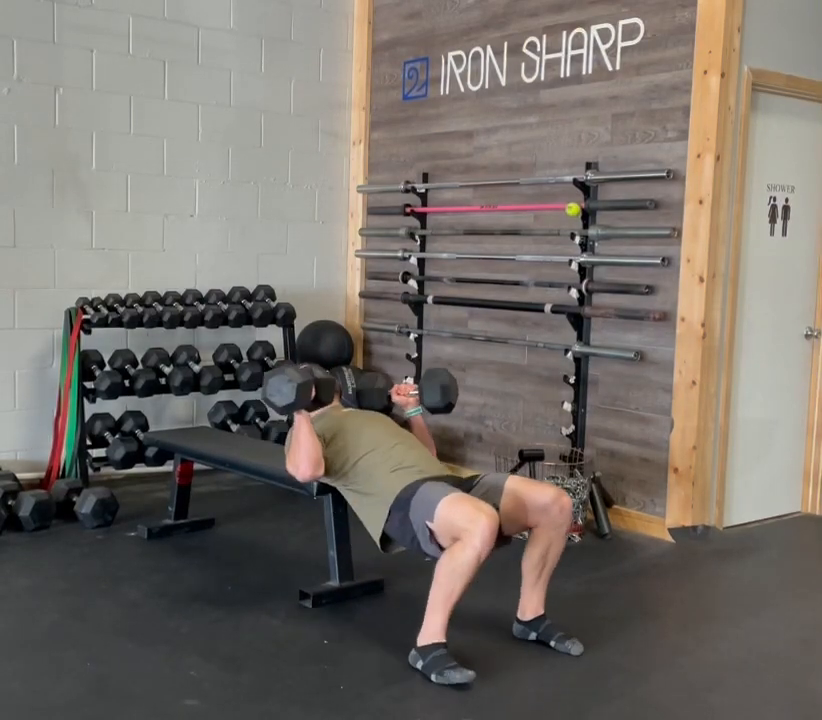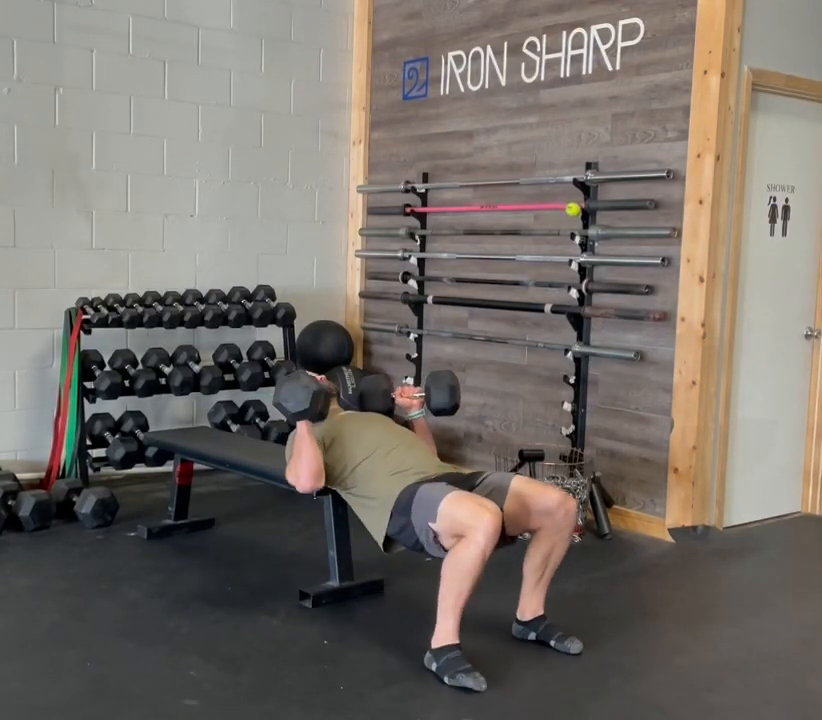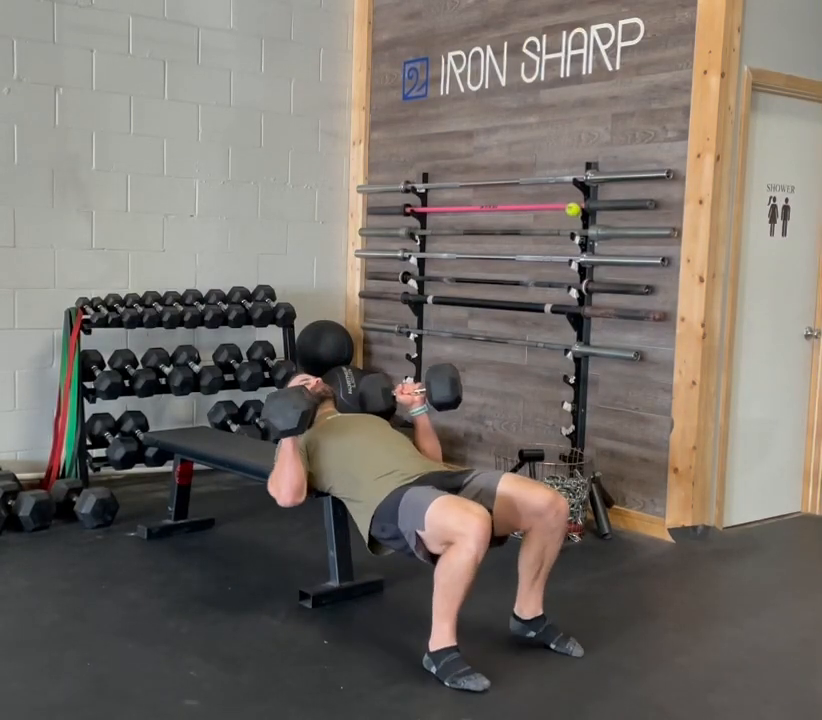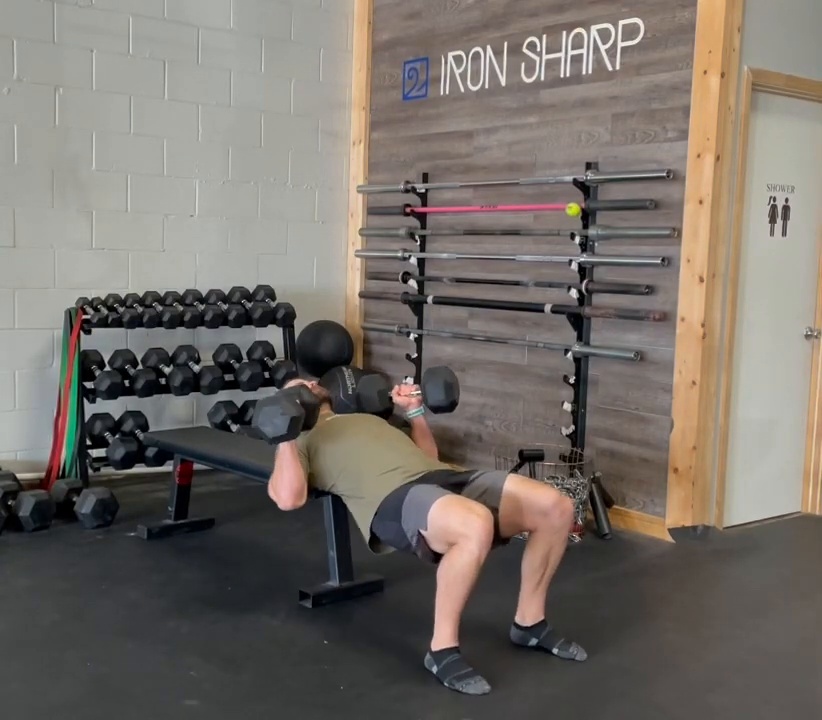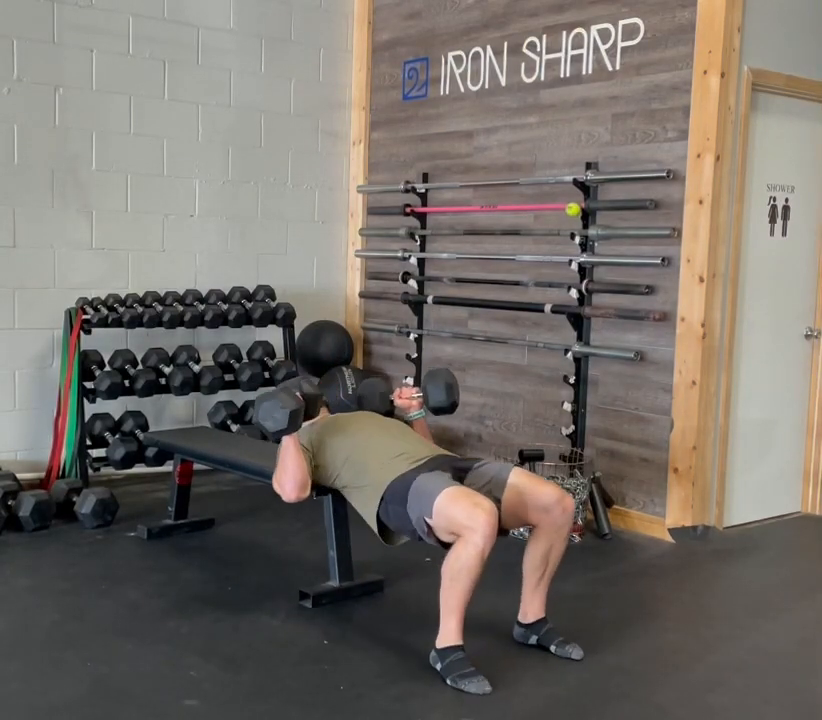
dt=0.3s
person 1, frame 1
left shoulder: (371, 416)
right shoulder: (307, 429)
right elbow: (307, 471)
left wrist: (413, 410)
right wrist: (300, 408)
left hip: (448, 484)
right hip: (403, 496)
left knee: (555, 505)
right knee: (481, 525)
left ankle: (530, 617)
right ankle: (429, 642)
person 1, frame 2
left shoulder: (373, 419)
right shoulder: (306, 433)
right elbow: (308, 481)
left wrist: (415, 412)
right wrist: (303, 419)
left hip: (449, 476)
right hip: (407, 498)
left knee: (560, 507)
right knee: (484, 521)
left ankle: (530, 615)
right ankle: (443, 644)
person 1, frame 3
left shoulder: (371, 419)
right shoulder: (299, 439)
right elbow: (288, 495)
left wrist: (417, 408)
left hip: (443, 480)
right hip: (393, 499)
left knee: (550, 507)
right knee: (473, 525)
left ankle: (528, 616)
right ankle: (441, 648)
person 1, frame 4
left shoulder: (368, 419)
right shoulder: (299, 441)
right elbow: (289, 499)
left wrist: (414, 410)
left hip: (444, 478)
right hip: (395, 496)
left knee: (555, 507)
right knee: (476, 527)
left ankle: (529, 622)
right ankle: (442, 649)
person 1, frame 5
left shoulder: (363, 418)
right shoulder: (301, 441)
right elbow: (294, 491)
left wrist: (414, 412)
left hip: (449, 464)
right hip: (402, 483)
left knee: (557, 505)
right knee: (481, 521)
left ankle: (531, 620)
right ankle: (448, 647)
